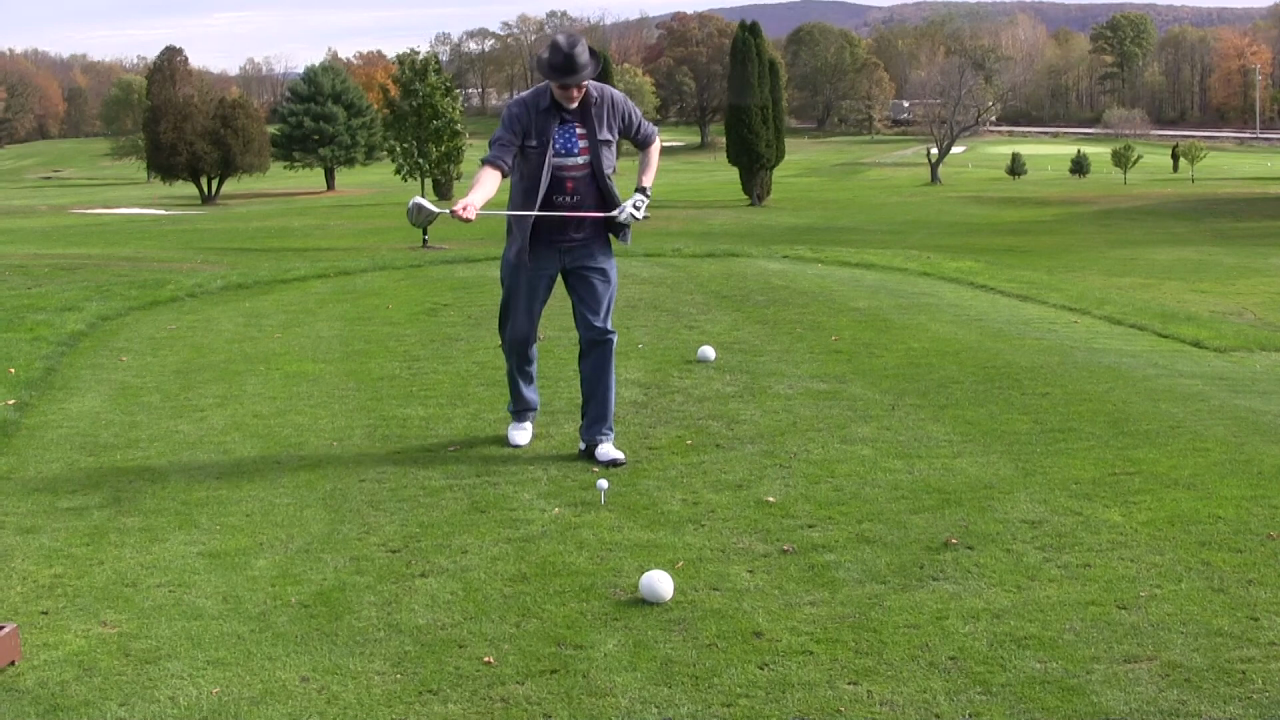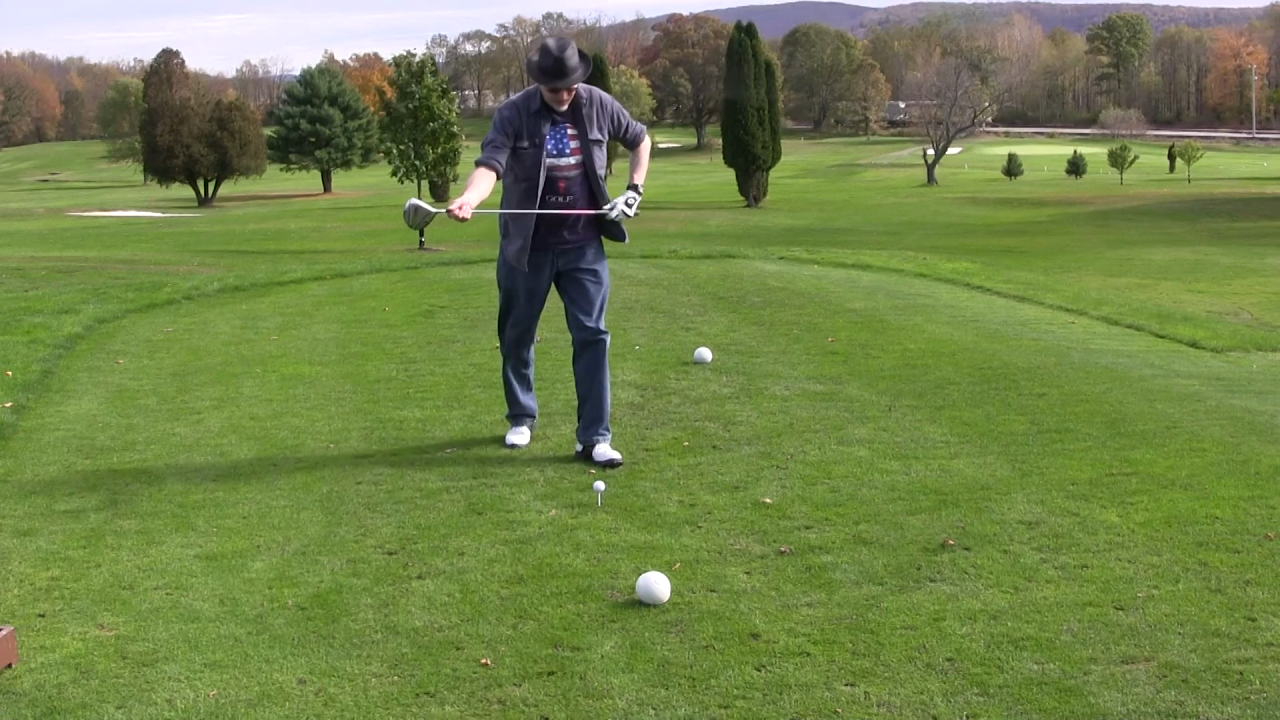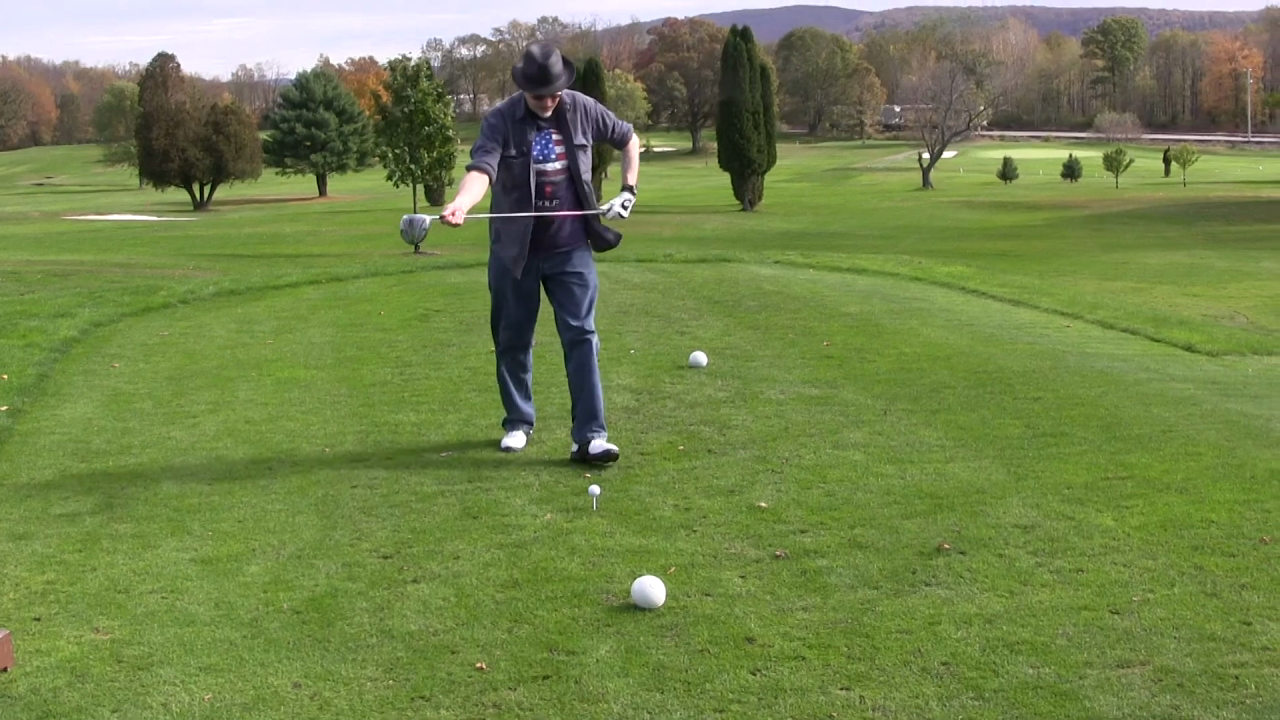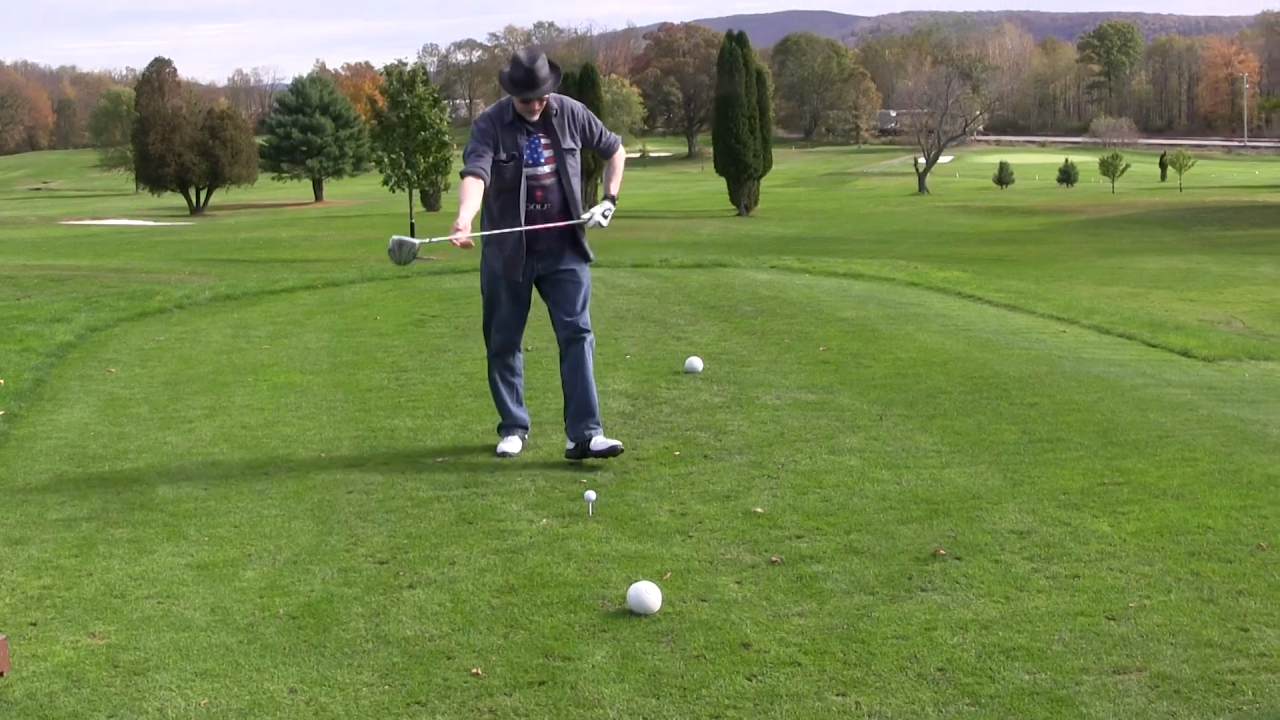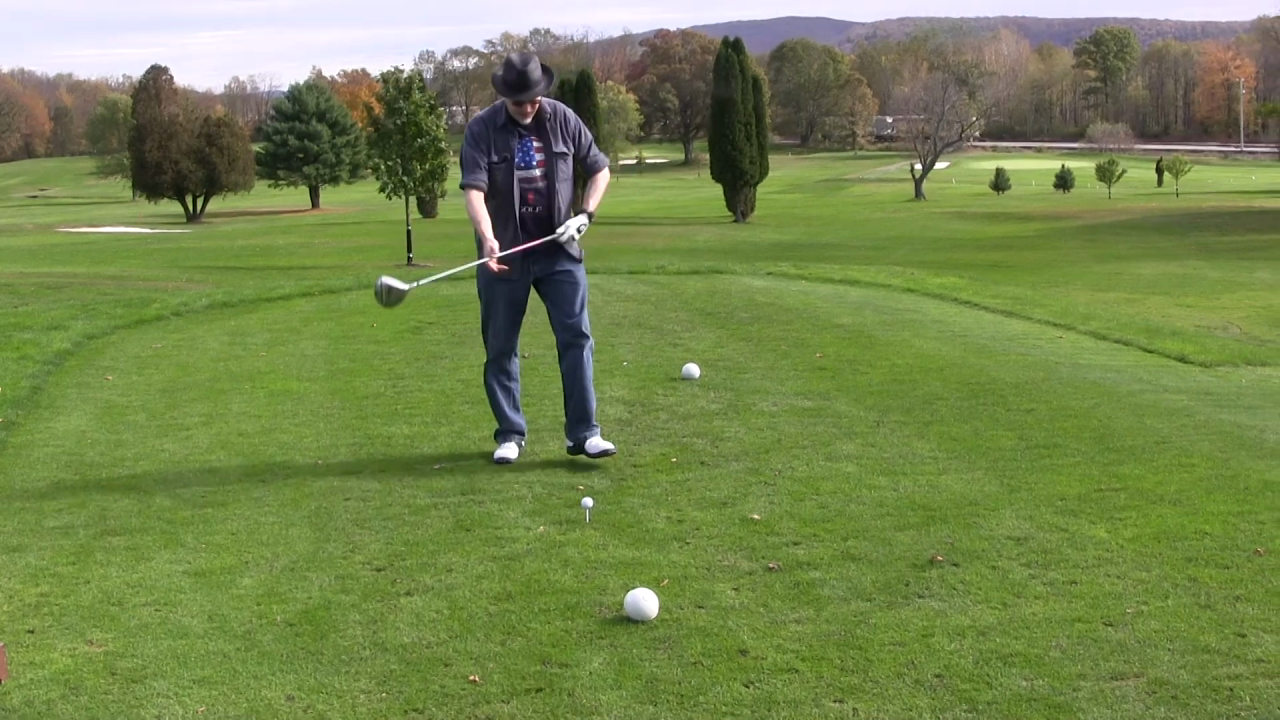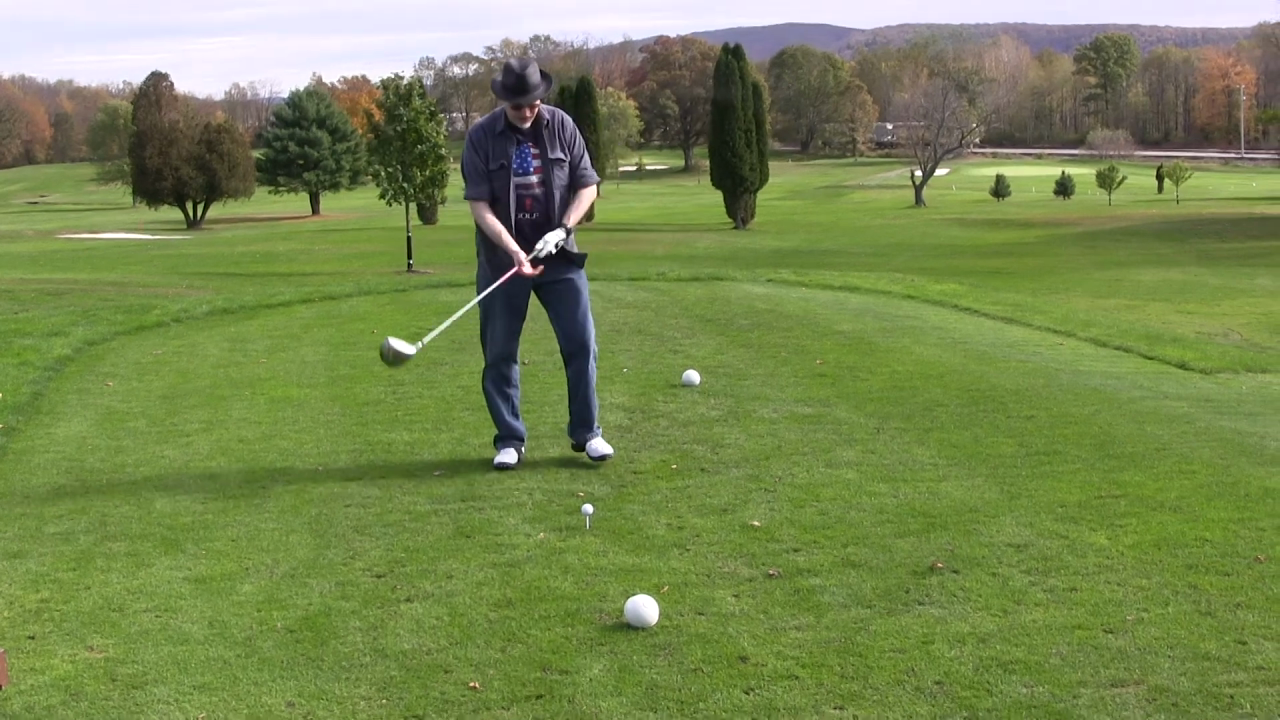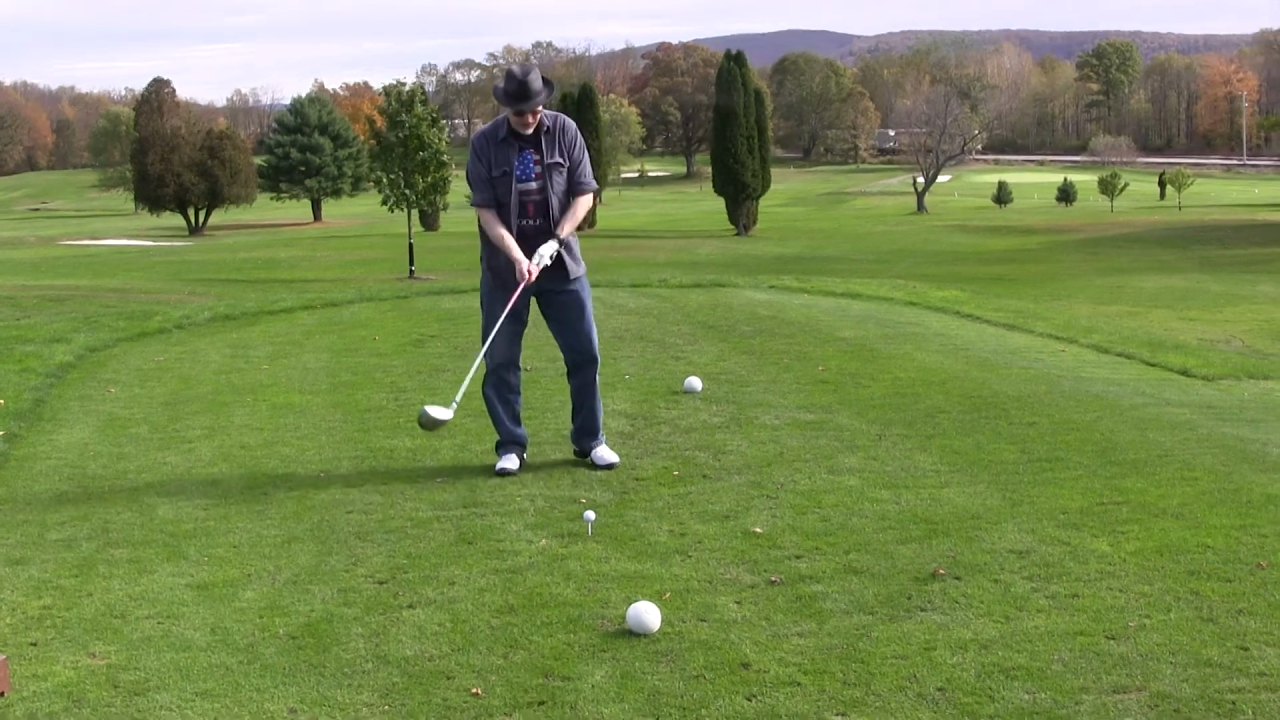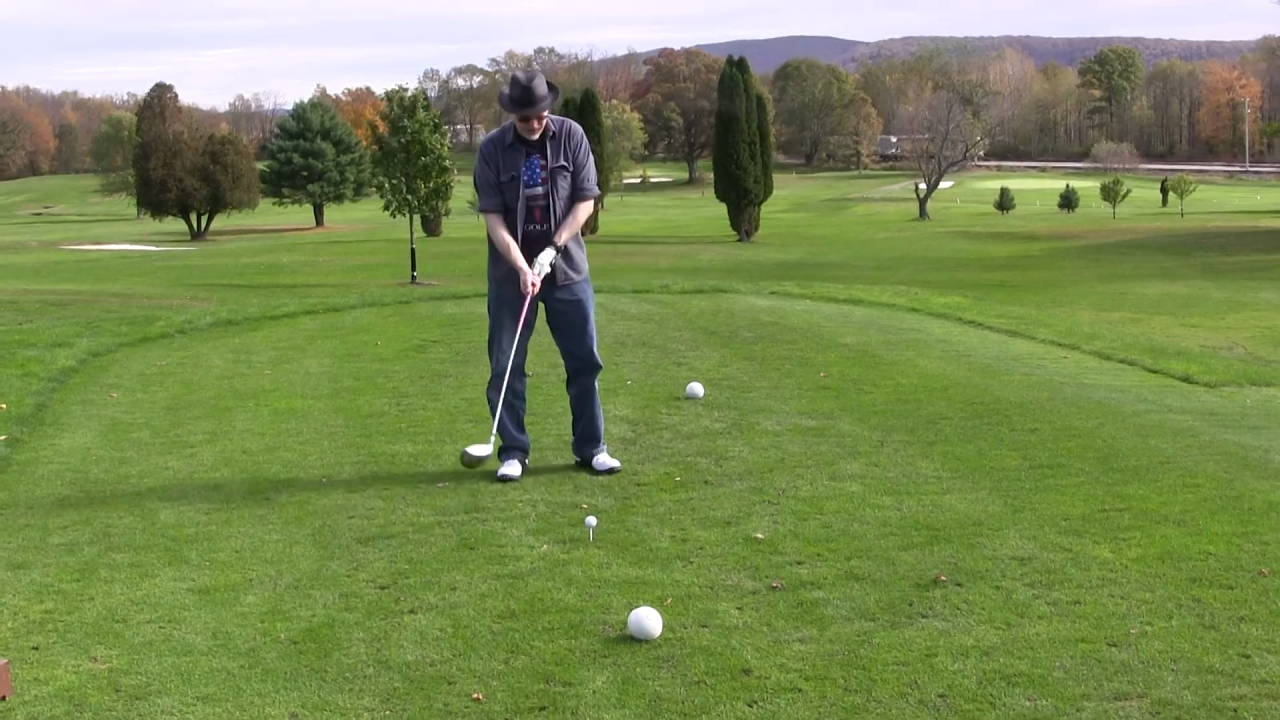
dt=0.1s
person 1, frame 1
left shoulder: (611, 103)
right shoulder: (521, 110)
left elbow: (651, 141)
right elbow: (497, 163)
left wrist: (642, 192)
right wrist: (473, 200)
left hip: (591, 242)
right hip: (534, 242)
left knee: (598, 335)
right knee: (518, 332)
left ankle: (597, 435)
right ankle: (523, 412)
person 1, frame 2
left shoulder: (600, 105)
right shoulder: (513, 112)
left elbow: (640, 139)
right elbow: (490, 164)
left wrist: (634, 189)
right wrist: (468, 199)
left hip: (583, 243)
right hip: (527, 244)
left knee: (591, 335)
right knee: (516, 334)
left ankle: (594, 437)
right ankle: (521, 416)
person 1, frame 3
left shoulder: (584, 109)
right shoulder: (500, 120)
left elbow: (629, 138)
right elbow: (480, 172)
left wrist: (628, 188)
right wrist: (458, 207)
left hip: (573, 245)
right hip: (516, 248)
left knee: (580, 336)
right knee: (512, 340)
left ankle: (589, 436)
right ankle: (518, 422)
person 1, frame 4
left shoulder: (571, 114)
right shoulder: (489, 124)
left elbow: (614, 149)
right elbow: (474, 176)
left wrist: (609, 199)
right wrist: (463, 222)
left hip: (563, 248)
right hip: (507, 252)
left knee: (576, 334)
right knee: (503, 342)
left ankle: (584, 433)
right ankle: (513, 427)
person 1, frame 5
left shoulder: (564, 119)
right shoulder: (481, 128)
left elbow: (599, 169)
right elbow: (474, 190)
left wrist: (585, 215)
right wrist: (487, 240)
left hip: (558, 250)
right hip: (505, 253)
left knee: (576, 335)
right knee: (500, 347)
left ankle: (584, 431)
right ankle: (510, 433)
person 1, frame 6
left shoulder: (561, 125)
right shoulder: (480, 136)
left elbow: (587, 185)
right elbow: (479, 203)
left wrist: (562, 230)
right wrist: (513, 251)
left hip: (559, 254)
right hip: (504, 260)
left knee: (580, 342)
right knee: (499, 353)
left ankle: (586, 432)
right ankle: (510, 439)
person 1, frame 7
left shoulder: (565, 131)
right shoulder: (484, 143)
left elbow: (584, 194)
right elbow: (485, 211)
left wrist: (553, 242)
right wrist: (518, 258)
left hip: (561, 261)
right hip: (505, 266)
left knee: (583, 352)
right knee: (501, 359)
left ankle: (590, 440)
right ankle: (511, 444)
person 1, frame 8
left shoulder: (571, 135)
right shoulder: (492, 149)
left elbow: (586, 200)
right elbow: (493, 216)
left wrist: (552, 250)
right wrist: (522, 267)
left hip: (566, 267)
right hip: (512, 271)
left knee: (584, 359)
right knee: (506, 365)
left ankle: (590, 447)
right ankle: (513, 450)
